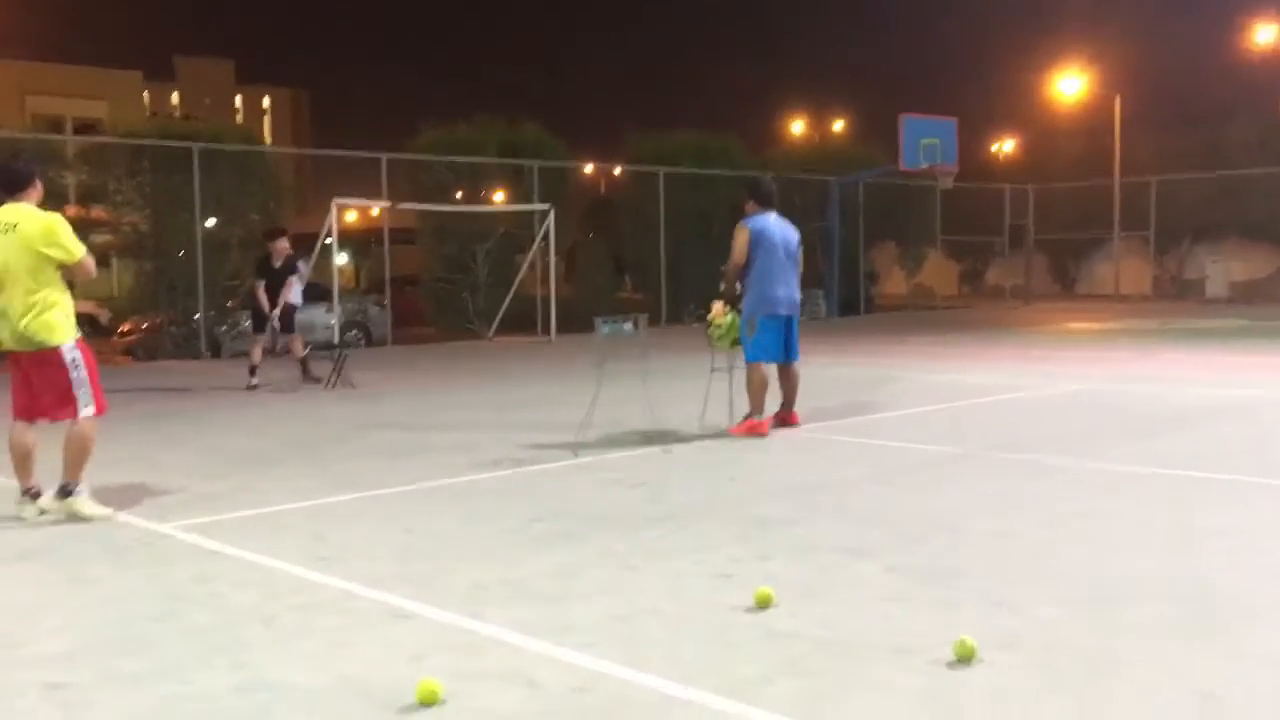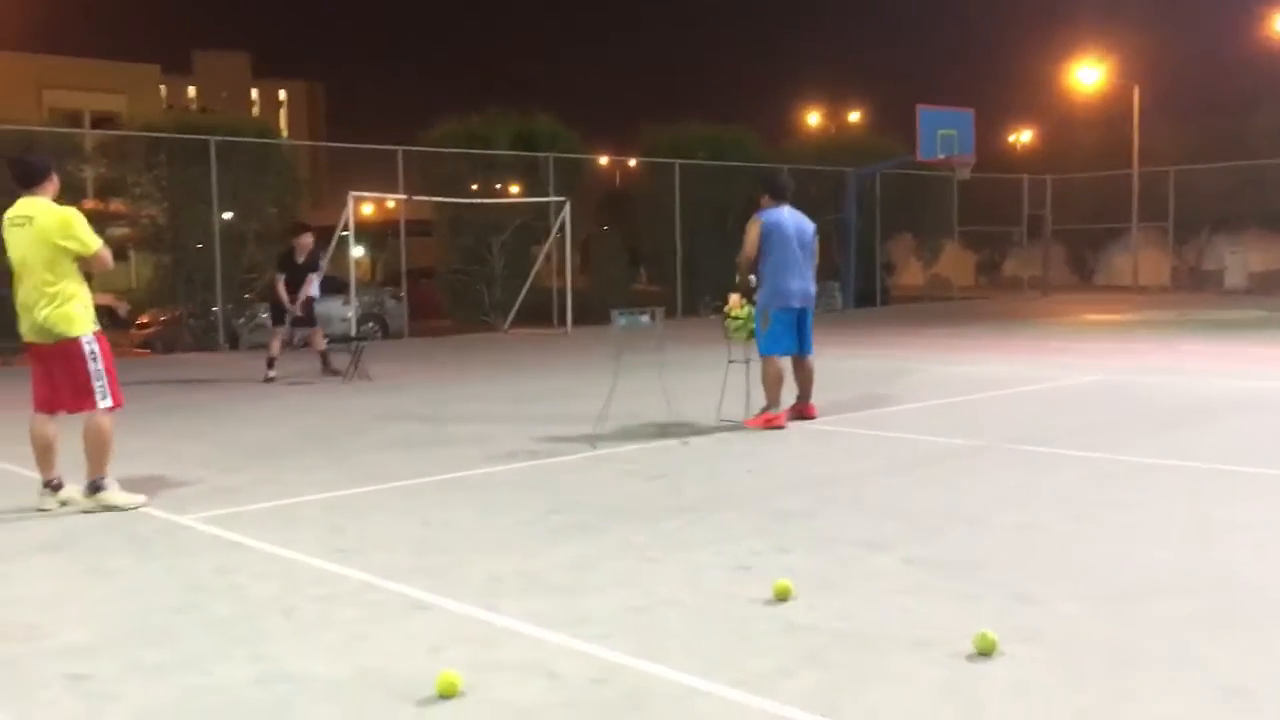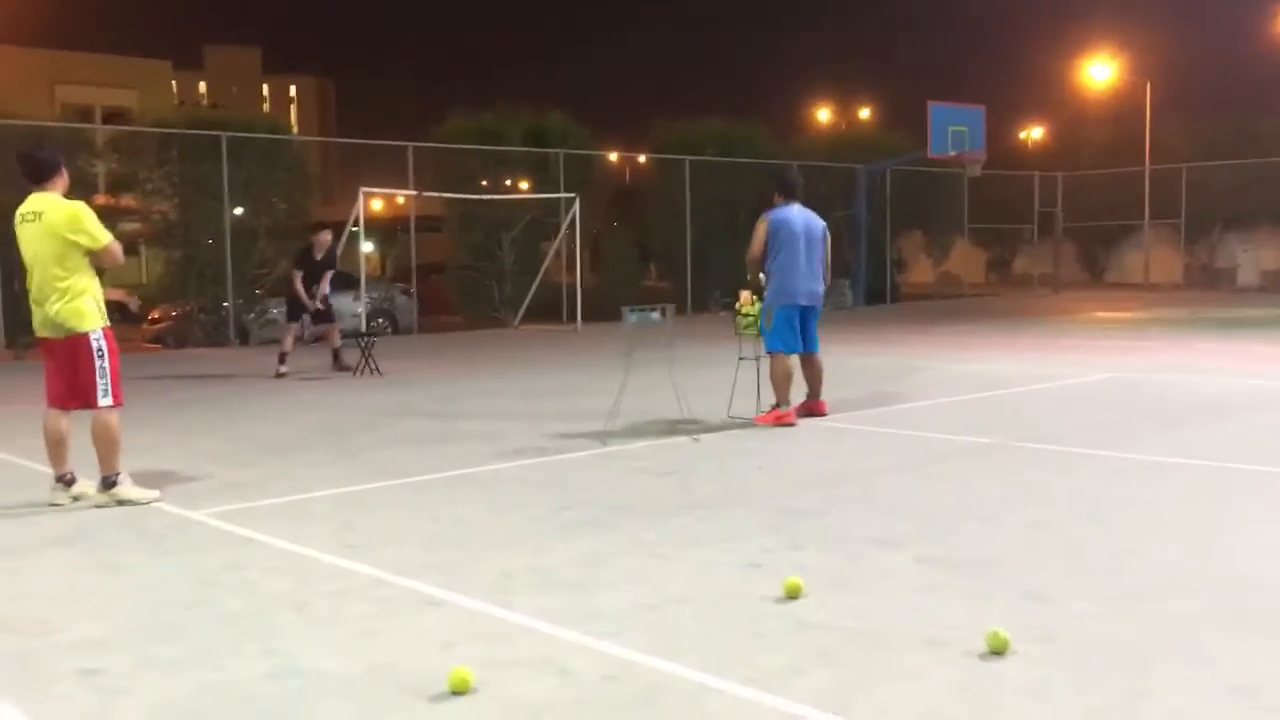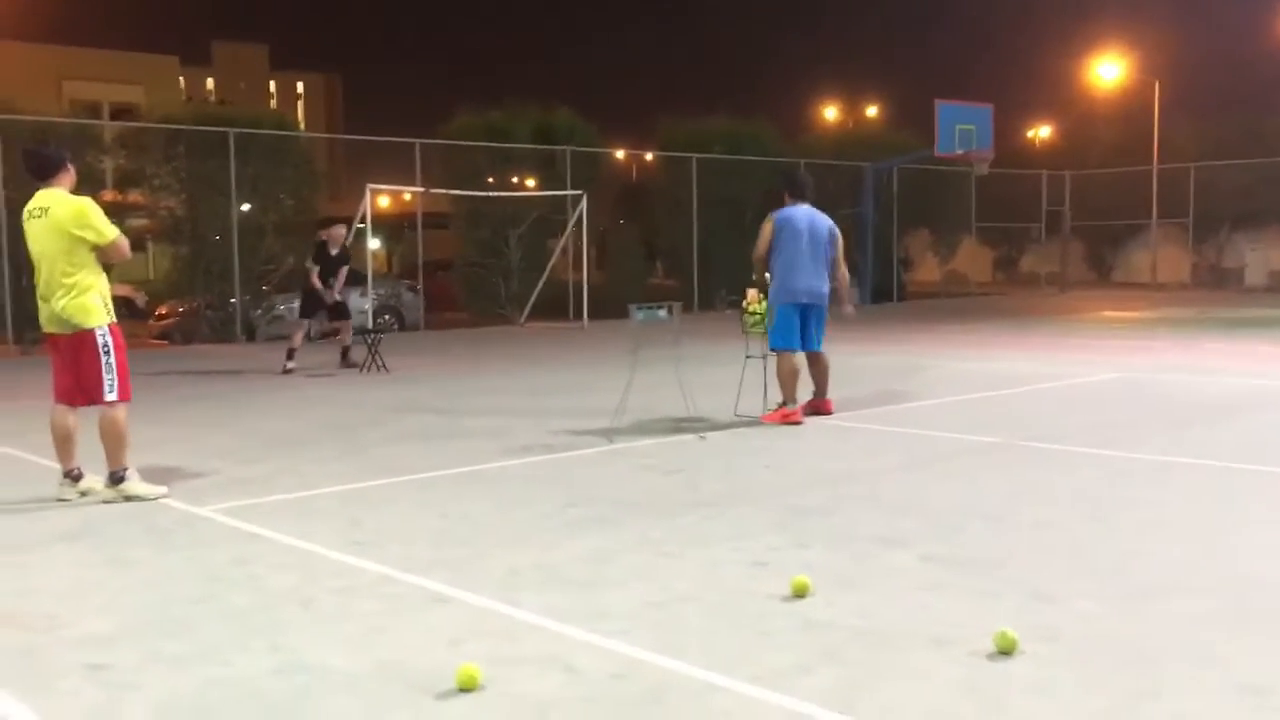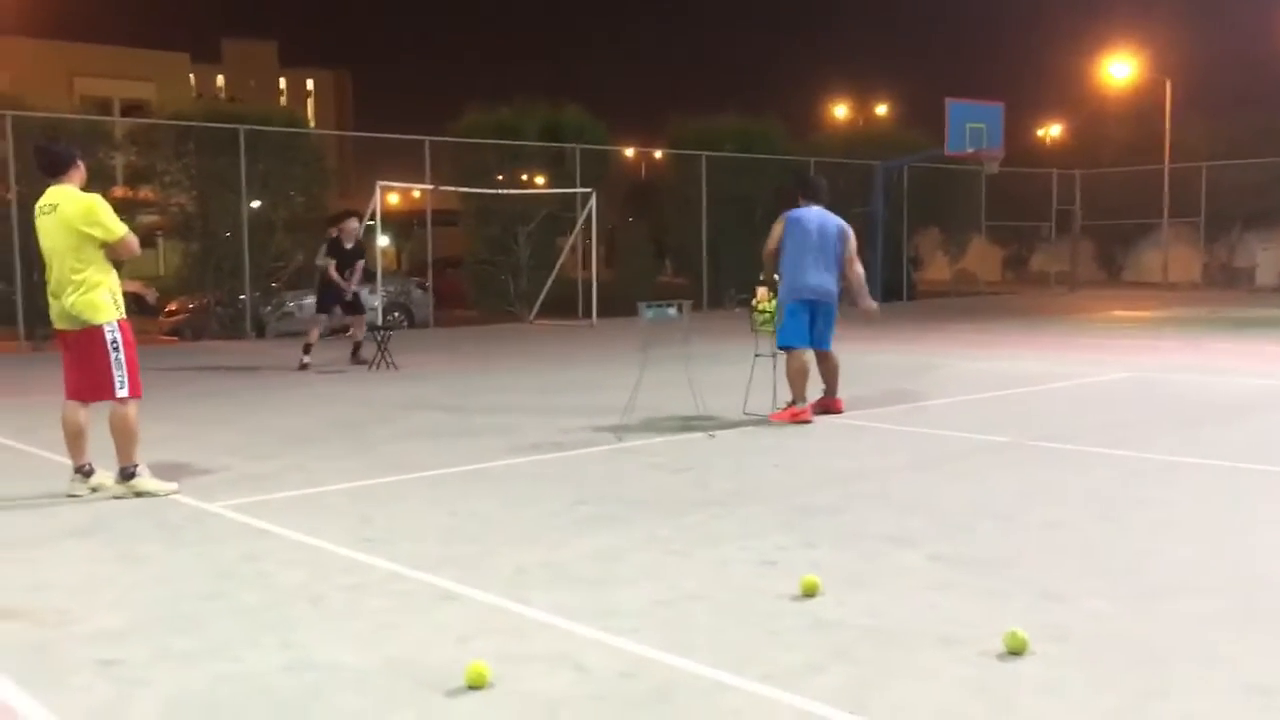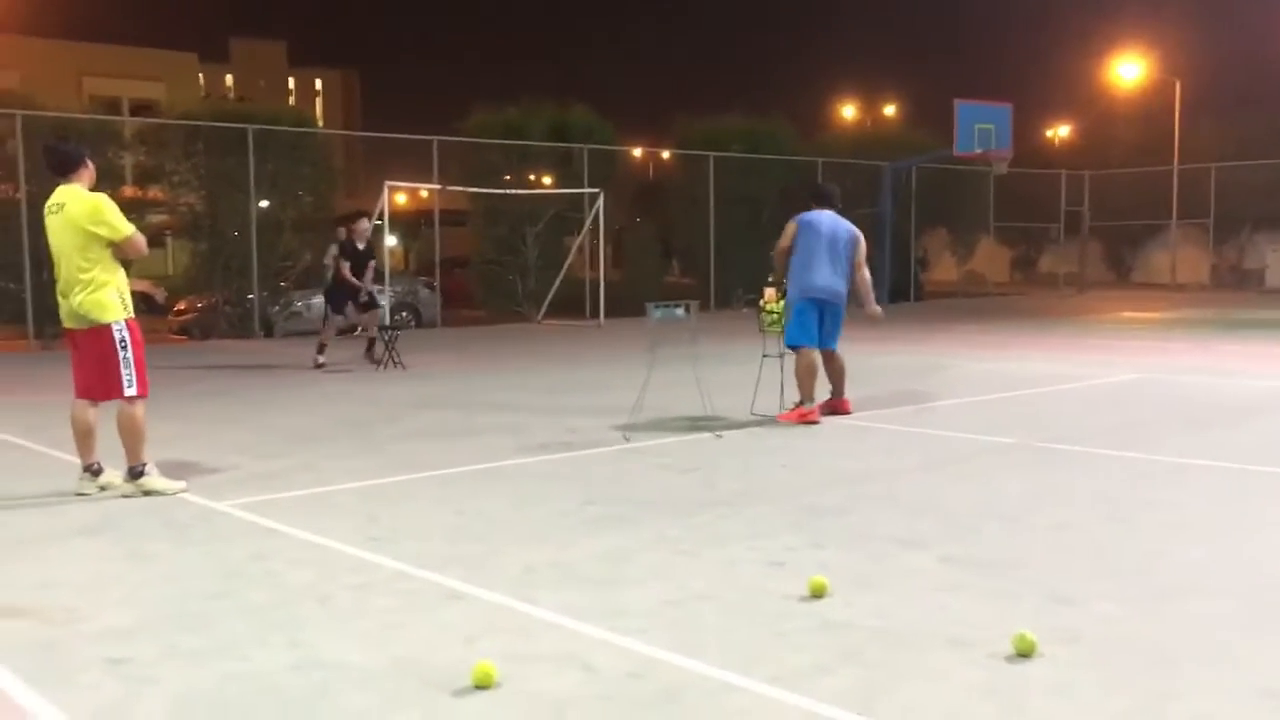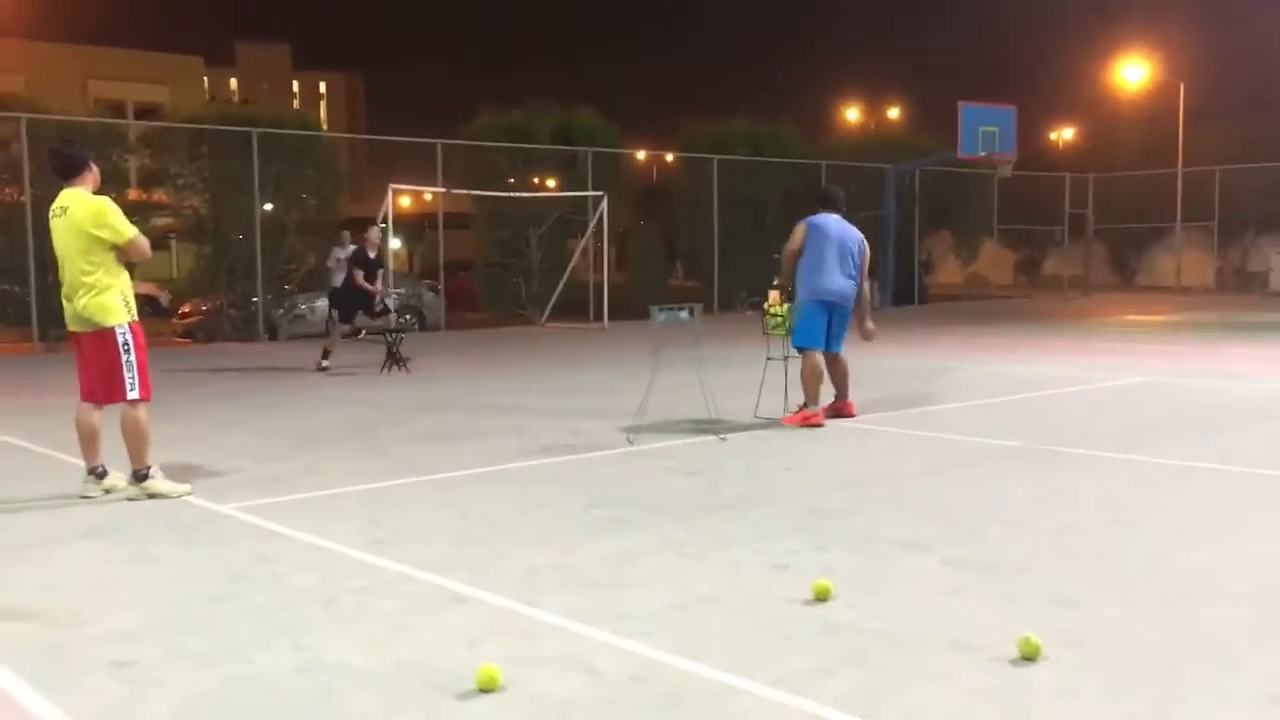
dt=0.1s
person 1, frame 1
right shoulder: (48, 223)
right elbow: (87, 270)
right hip: (53, 332)
right knee: (85, 411)
left ankle: (30, 495)
right ankle: (70, 492)
person 1, frame 2
right shoulder: (63, 217)
right elbow: (104, 262)
left hip: (35, 326)
right hip: (72, 324)
left knee: (44, 410)
right knee: (101, 405)
left ankle: (51, 487)
right ankle: (99, 486)
person 1, frame 3
left shoulder: (23, 215)
right shoulder: (72, 211)
right elbow: (114, 256)
left hip: (48, 320)
right hip: (82, 319)
left knee: (58, 404)
right knee: (105, 403)
left ankle: (64, 482)
right ankle: (112, 482)
person 1, frame 4
left shoulder: (31, 211)
right shoulder: (78, 207)
right elbow: (121, 251)
left wrist: (89, 249)
left hip: (55, 316)
right hip: (89, 315)
left knee: (65, 400)
right knee: (113, 399)
left ankle: (71, 477)
right ankle: (120, 478)
person 1, frame 5
left shoulder: (44, 207)
right shoulder: (87, 203)
right elbow: (131, 248)
right wrist: (109, 243)
left hip: (66, 312)
right hip: (99, 311)
left knee: (76, 396)
right knee: (123, 394)
left ankle: (82, 473)
right ankle: (130, 474)
person 1, frame 6
left shoulder: (53, 206)
right shoulder: (94, 202)
right elbow: (138, 247)
right wrist: (118, 241)
left hip: (75, 311)
right hip: (107, 310)
left knee: (86, 395)
right knee: (131, 393)
left ankle: (91, 472)
right ankle: (139, 472)
person 1, frame 7
left shoulder: (59, 209)
right shoulder: (98, 206)
right elbow: (142, 250)
right wrist: (124, 246)
left hip: (80, 313)
right hip: (110, 313)
left knee: (91, 398)
right knee: (134, 397)
left ankle: (95, 475)
right ankle: (143, 476)
person 2, frame 1
left shoulder: (747, 226)
right shoulder: (791, 230)
left elbow: (736, 262)
right elbow: (798, 269)
left wrist: (729, 283)
left hip: (761, 302)
right hip: (789, 301)
left knee: (756, 360)
right knee: (787, 360)
left ankle: (756, 419)
right ankle: (788, 412)
person 2, frame 2
left shoulder: (761, 220)
right shoulder: (807, 222)
left elbow: (748, 255)
right elbow: (814, 261)
left wrist: (743, 274)
left hip: (775, 295)
right hip: (805, 293)
left knee: (771, 353)
right knee: (801, 353)
left ankle: (773, 412)
right ankle: (805, 404)
person 2, frame 3
left shoulder: (769, 219)
right shoulder: (819, 222)
left elbow: (754, 254)
right elbow: (825, 265)
left wrist: (755, 272)
right wrist: (819, 290)
left hip: (782, 294)
right hip: (812, 294)
left knee: (779, 351)
right knee: (809, 350)
left ankle: (782, 409)
right ankle: (815, 402)
person 2, frame 4
left shoulder: (777, 218)
right shoulder: (828, 223)
left elbow: (760, 253)
right elbow: (839, 266)
left wrist: (761, 273)
right wrist: (844, 300)
left hip: (786, 291)
right hip: (818, 292)
left knee: (785, 349)
right knee: (814, 348)
left ankle: (790, 408)
right ankle: (822, 400)
person 2, frame 5
left shoulder: (788, 218)
right shoulder: (841, 225)
left elbow: (769, 250)
right elbow: (852, 264)
left wrist: (772, 272)
right wrist: (863, 298)
left hip: (795, 290)
right hip: (827, 291)
left knee: (796, 347)
right knee: (822, 347)
left ankle: (799, 406)
right ankle: (831, 398)
person 2, frame 6
left shoulder: (801, 220)
right shoulder: (852, 231)
left elbow: (781, 248)
right elbow: (860, 270)
left wrist: (782, 275)
right wrist: (869, 303)
left hip: (804, 290)
right hip: (835, 293)
left knee: (805, 347)
right knee: (828, 348)
left ankle: (807, 407)
right ankle: (839, 399)
person 2, frame 7
left shoulder: (809, 223)
right shoulder: (858, 236)
left elbow: (791, 249)
right elbow: (863, 278)
left wrist: (787, 277)
right wrist: (864, 318)
left hip: (814, 293)
right hip: (844, 295)
left knee: (810, 349)
right knee: (831, 350)
left ankle: (811, 410)
right ankle: (843, 402)
